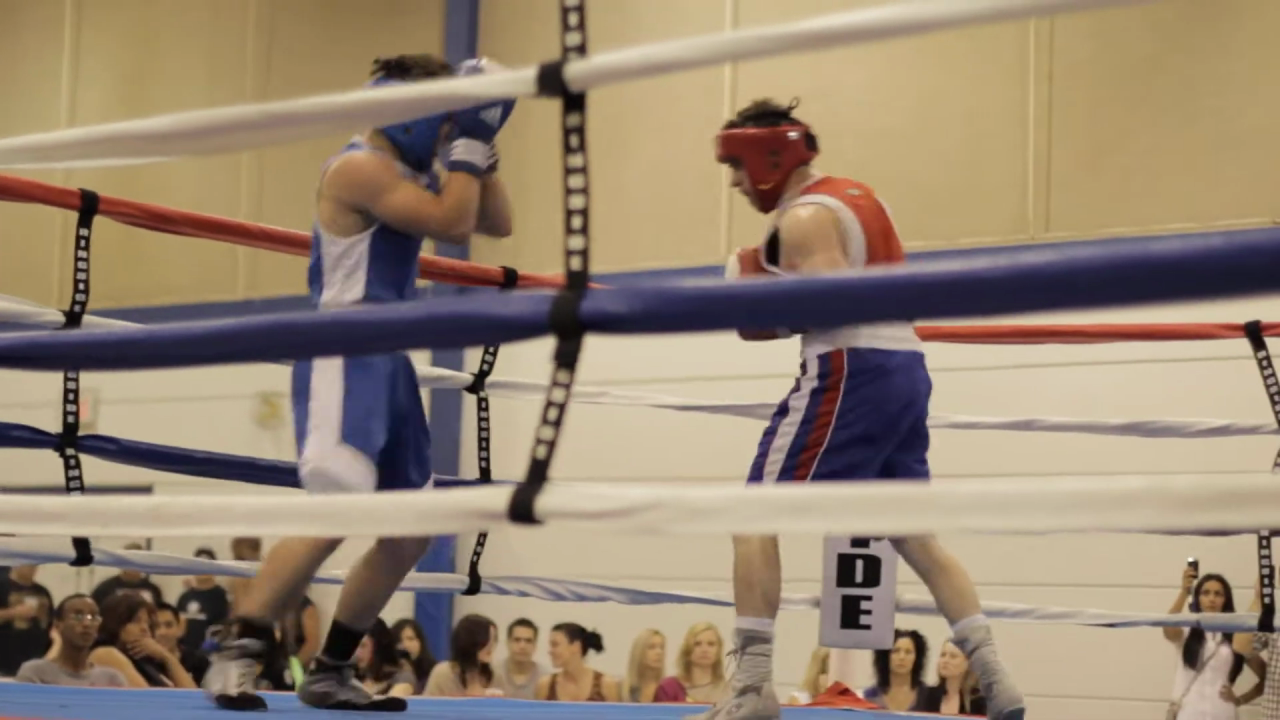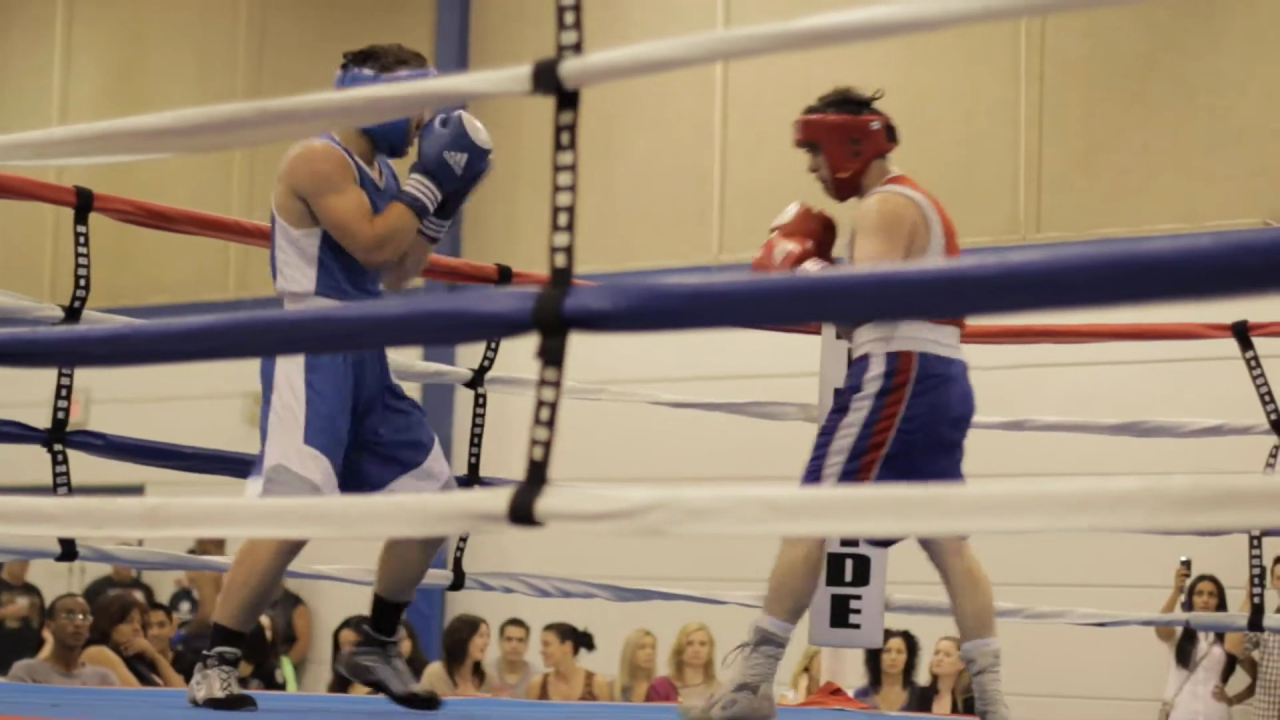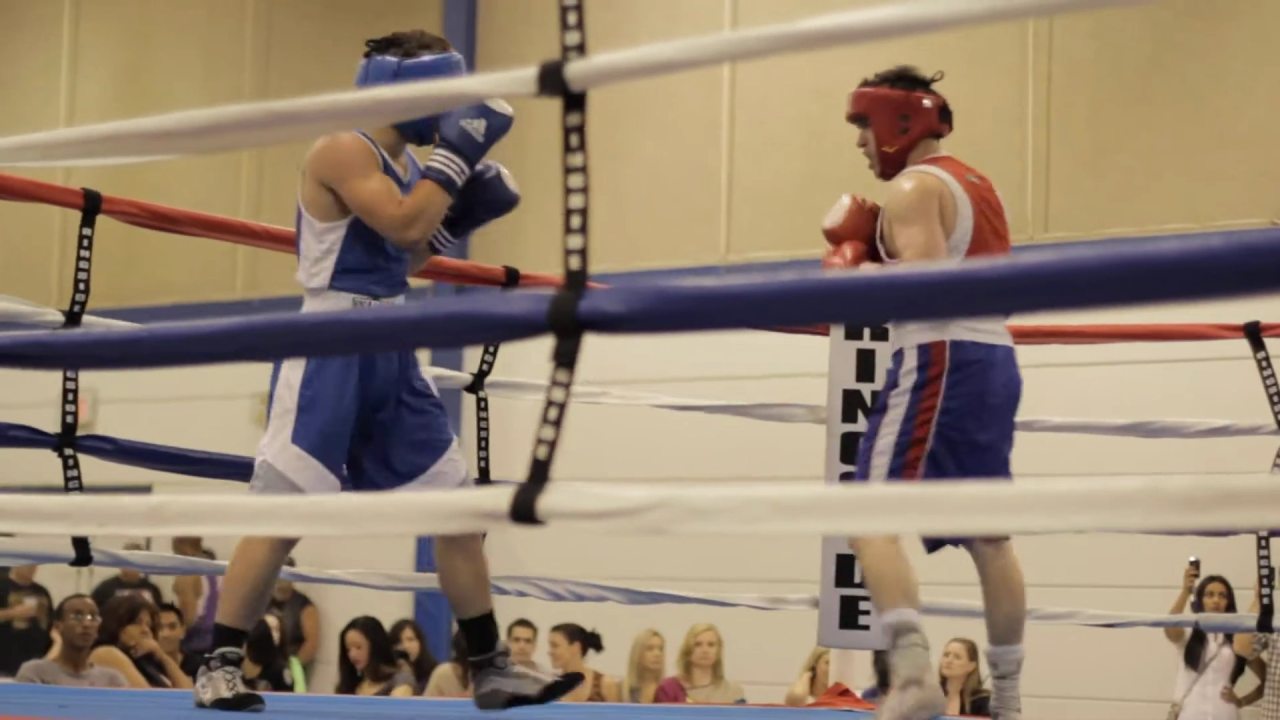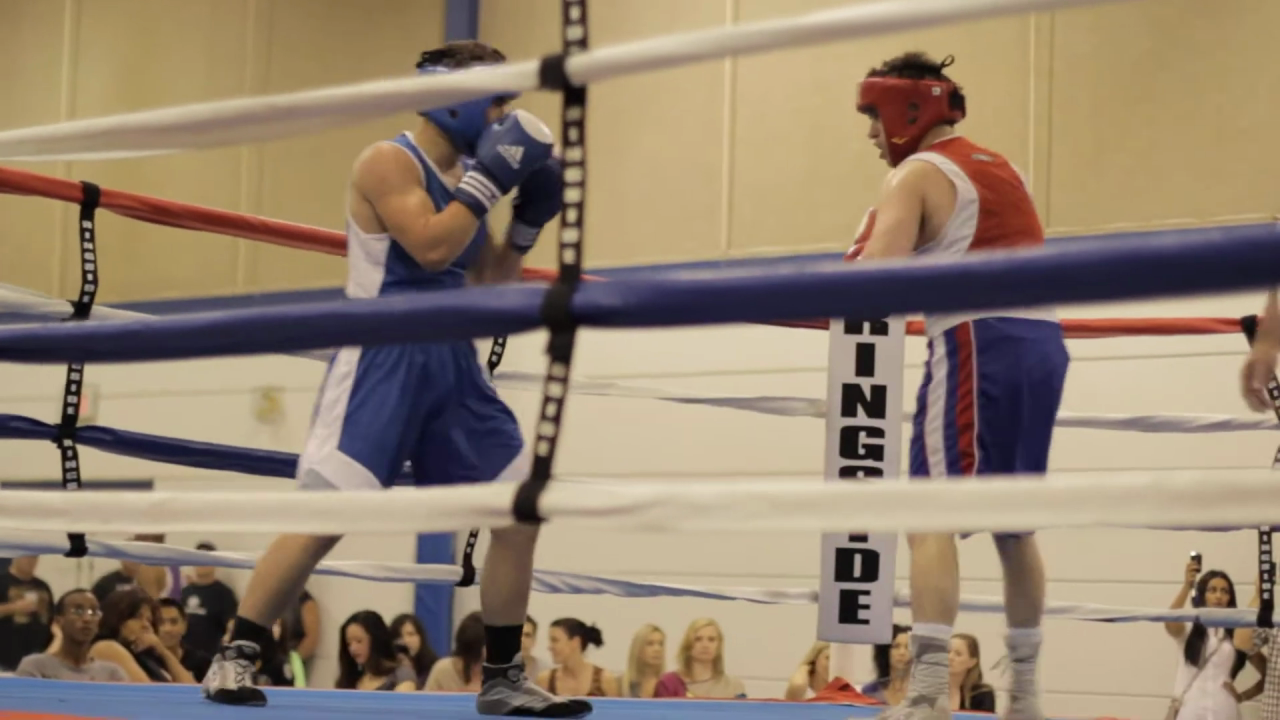
dt=0.2s
person 1, frame 1
left shoulder: (410, 173)
right shoulder: (359, 168)
left elbow: (498, 224)
right elbow: (441, 224)
left wrist: (477, 135)
right wrist: (469, 138)
left hip: (390, 364)
right hip: (344, 358)
left knee: (408, 530)
left ankle: (332, 672)
right ankle: (235, 657)
person 1, frame 2
left shoulder: (376, 174)
right shoulder: (318, 159)
left elbow: (391, 274)
right elbow: (371, 247)
left wrist: (437, 206)
right wrist: (427, 175)
left hip: (363, 358)
right hip: (312, 353)
left knee: (432, 499)
left ankle: (375, 648)
right ankle: (215, 664)
person 1, frame 3
left shoulder: (400, 164)
right shoulder: (341, 150)
right elbow: (404, 227)
left wrist: (460, 217)
right wrist: (454, 149)
left hip: (387, 353)
right hip: (329, 350)
left ankle: (492, 669)
right ankle: (220, 665)
person 1, frame 4
left shoulder: (466, 176)
right shoulder: (388, 162)
left elbow: (495, 276)
right elbow: (431, 248)
left wrist: (533, 211)
right wrist: (489, 175)
left hip: (451, 360)
right hip: (382, 356)
left knee: (519, 511)
right ankle: (237, 658)
person 2, frame 1
left shoulder: (805, 217)
right shoulder: (840, 200)
right wrist: (769, 278)
left hip: (848, 377)
right hip: (903, 372)
right knee: (918, 536)
person 2, frame 2
left shoulder: (884, 205)
right shoulder: (913, 201)
left wrist: (798, 266)
right wrist: (820, 258)
left hip: (898, 374)
right hip: (943, 377)
right knee: (947, 539)
person 2, frame 3
left shoulder: (915, 187)
right shoulder: (975, 185)
left wrist: (855, 266)
right wrist: (875, 254)
left hip: (938, 366)
right hip: (993, 366)
right knee: (989, 538)
person 2, frame 4
left shoulder: (915, 176)
right shoulder: (999, 167)
left wrist: (873, 248)
left hip: (977, 350)
right hip: (1039, 344)
right knee: (1013, 526)
